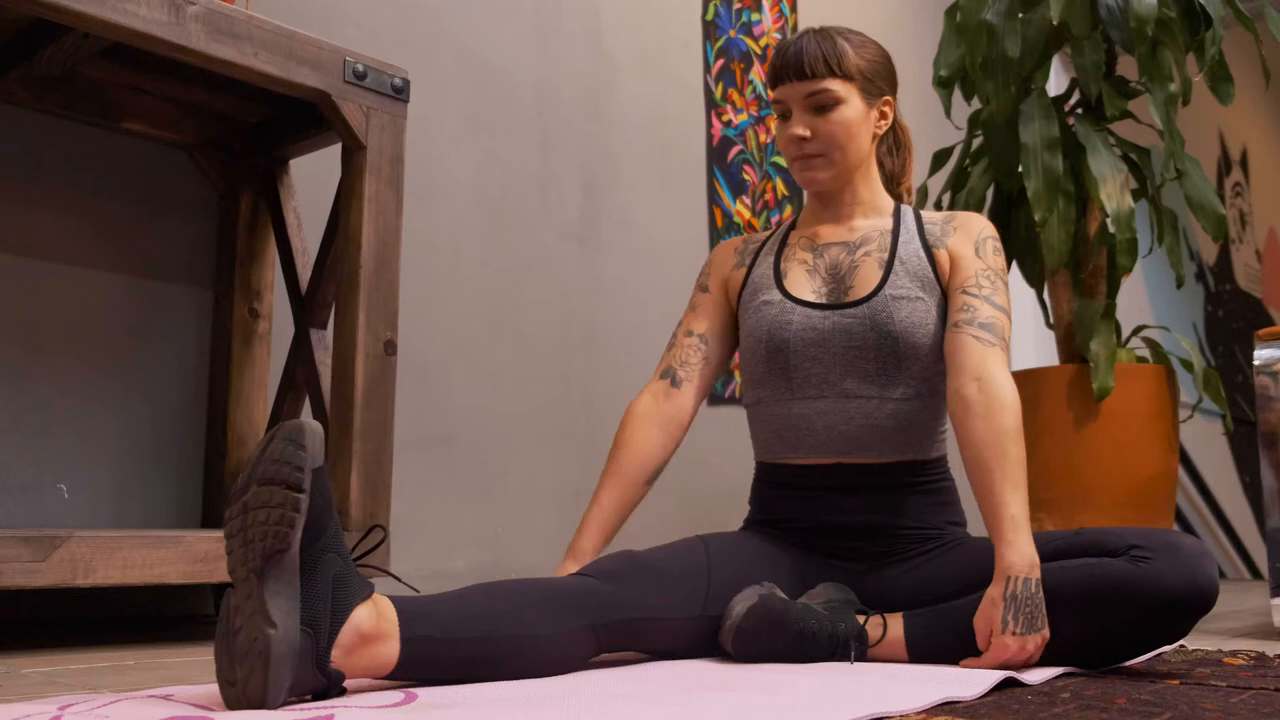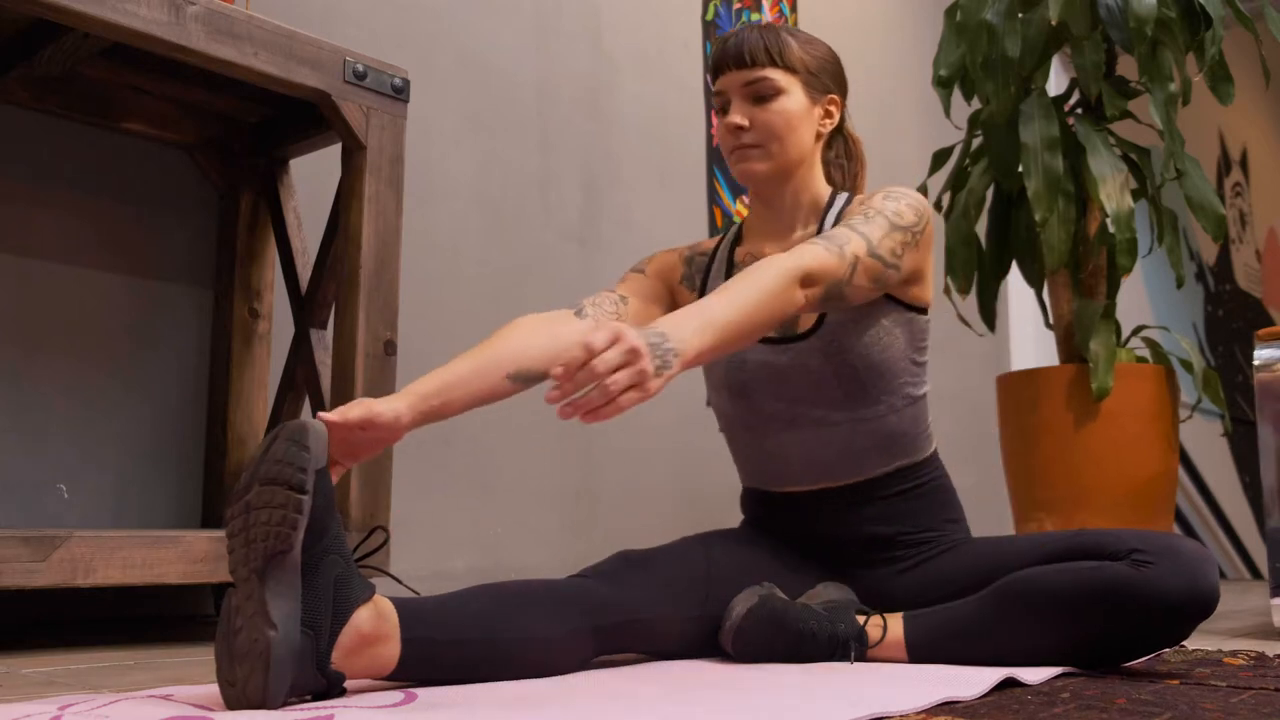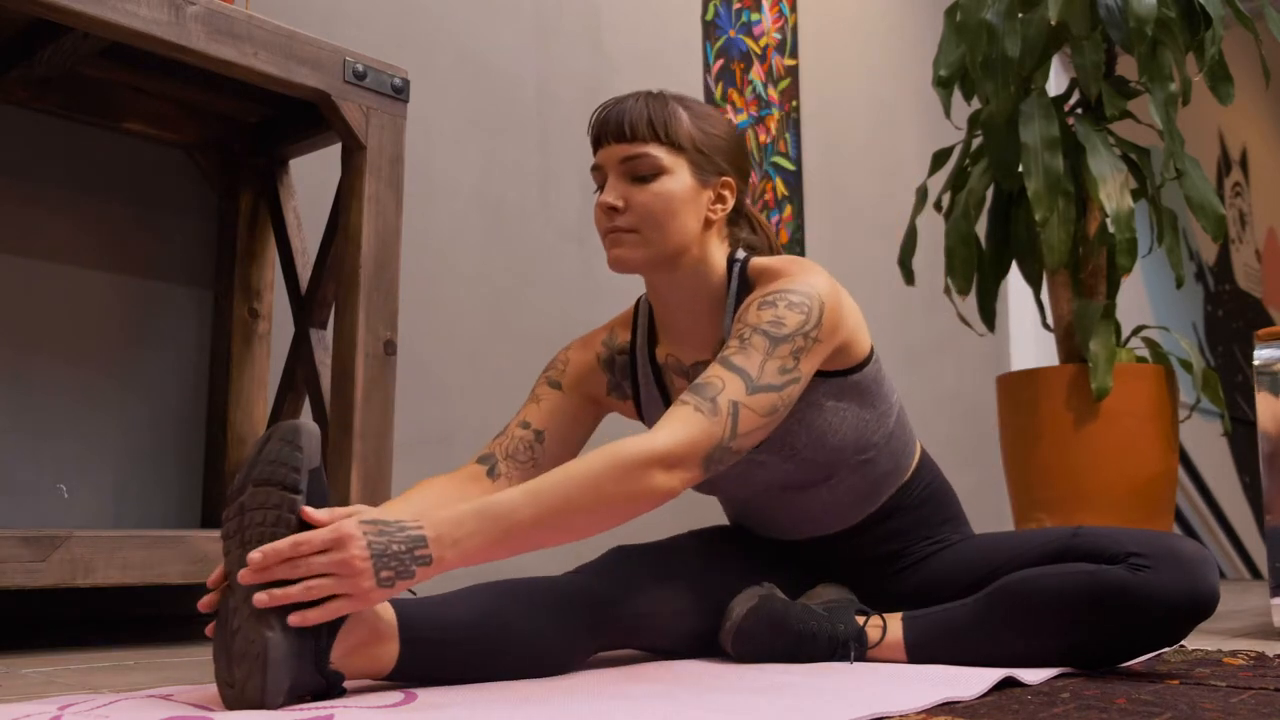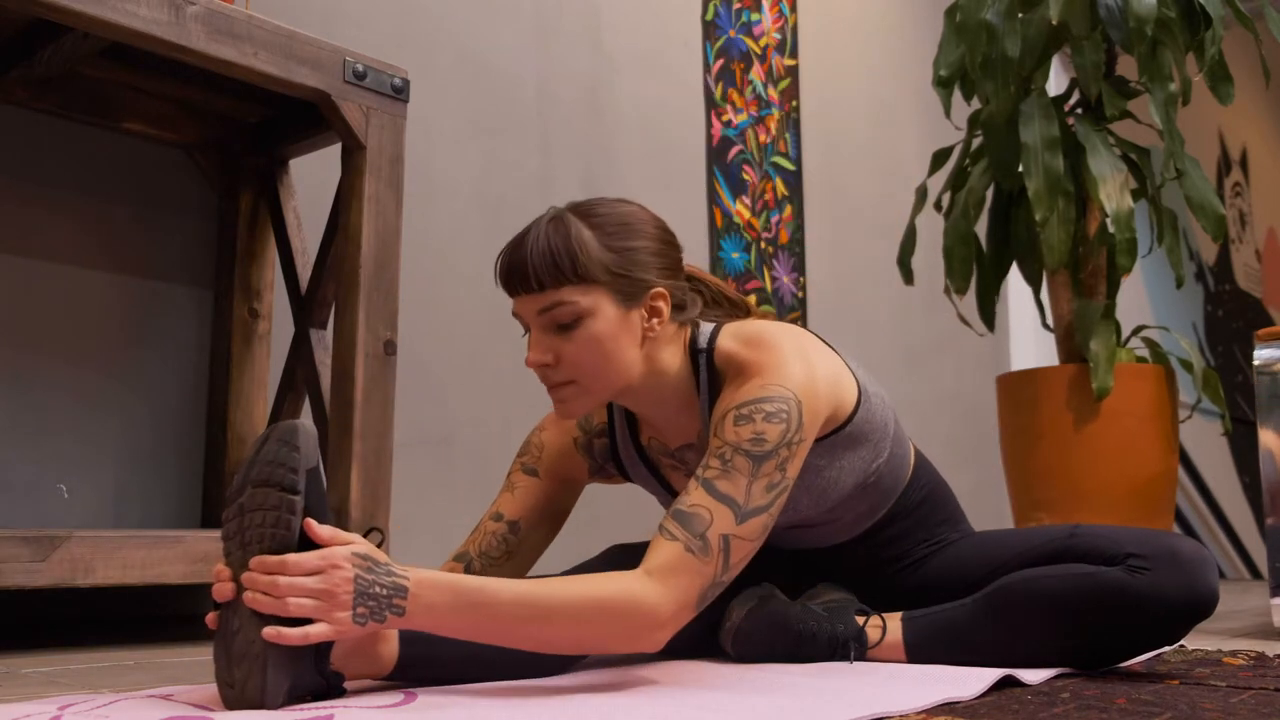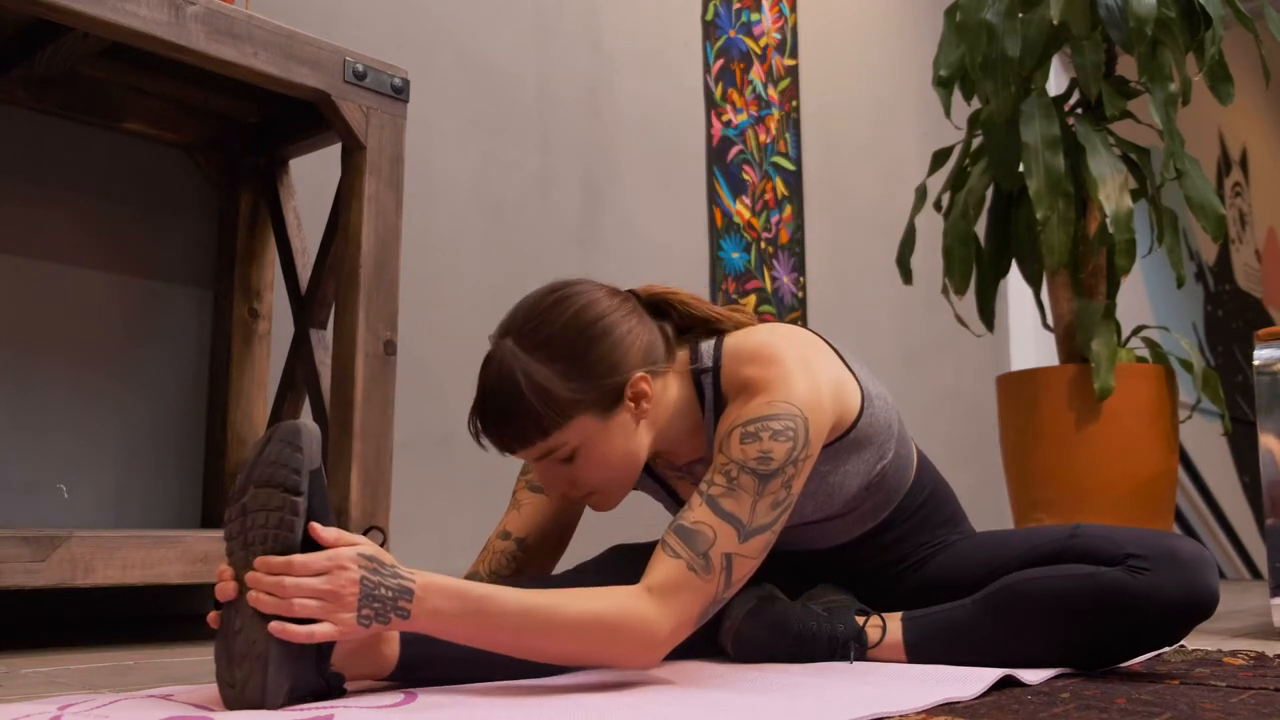
dt=1s
person 1, frame 1
left shoulder: (956, 240)
right shoulder: (738, 263)
left elbow: (983, 383)
right elbow: (665, 398)
left wrist: (1018, 563)
right wrist: (580, 549)
left hip: (918, 546)
right hip: (781, 544)
left knee: (1182, 573)
right knee: (609, 595)
right ankle: (349, 627)
person 1, frame 2
left shoulder: (896, 219)
right shoulder: (686, 270)
left elbow: (797, 278)
right elbow: (558, 329)
left wrist: (669, 346)
right wrist: (401, 406)
left hip: (915, 547)
right hip: (778, 552)
left knee: (1182, 576)
right knee: (612, 593)
right ankle: (347, 629)
person 1, frame 3
left shoulder: (798, 298)
right shoulder: (603, 359)
left elbow: (667, 461)
right elbow: (485, 477)
left wrist: (423, 545)
right wrist: (356, 531)
left hip: (915, 562)
right hip: (778, 569)
left knee: (1179, 577)
right knee: (611, 586)
person 1, frame 4
left shoulder: (772, 374)
right shoulder: (577, 435)
left elbow: (659, 609)
right elbow: (478, 576)
left wrist: (405, 593)
right wrist: (369, 618)
left hip: (915, 563)
right hip: (779, 582)
left knee: (1178, 576)
right knee: (608, 580)
person 1, frame 5
left shoulder: (779, 383)
right shoulder: (588, 431)
left elbow: (659, 624)
right elbow: (495, 589)
left wrist: (412, 596)
right wrist: (378, 635)
left hip: (914, 567)
right hip: (780, 590)
left knee: (1179, 578)
right knee: (619, 578)
